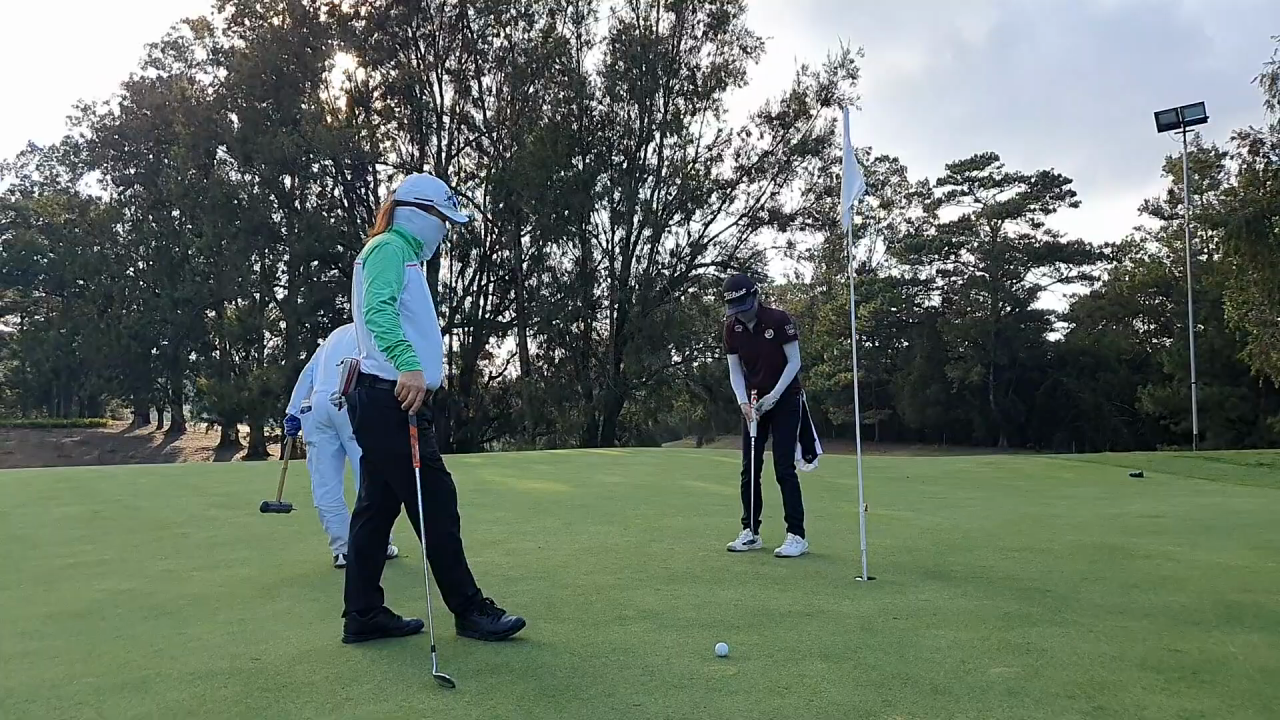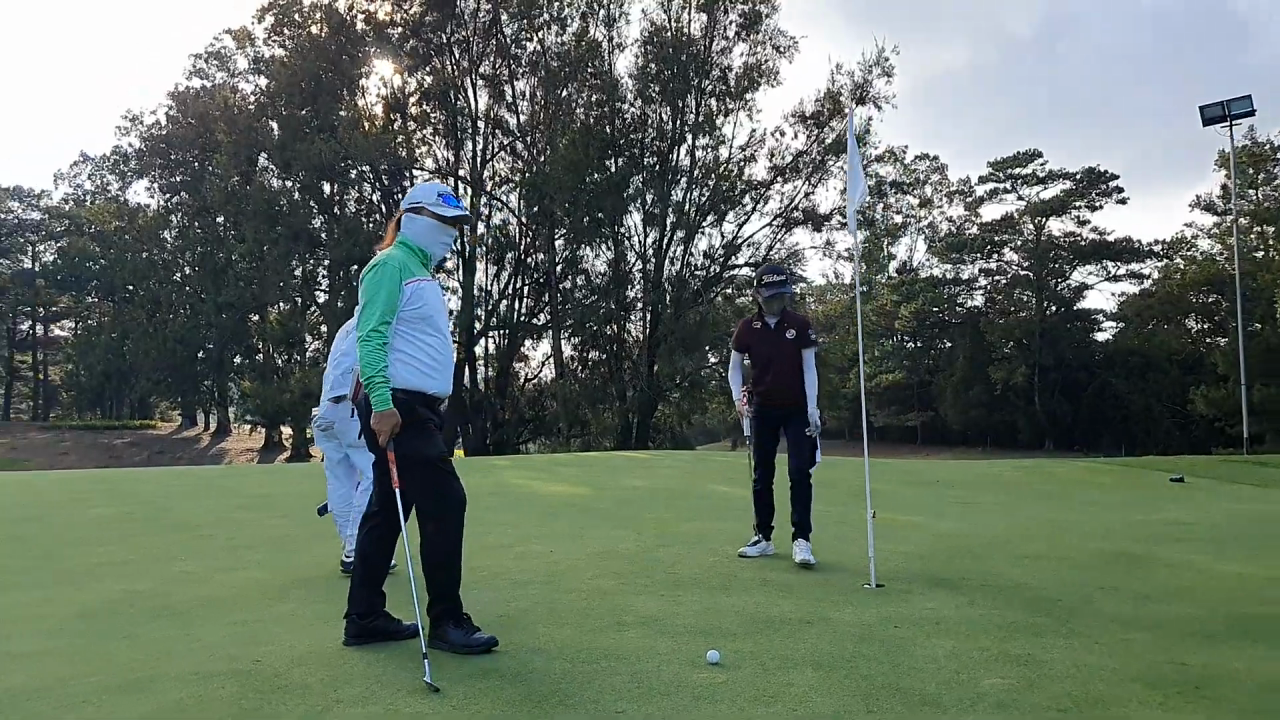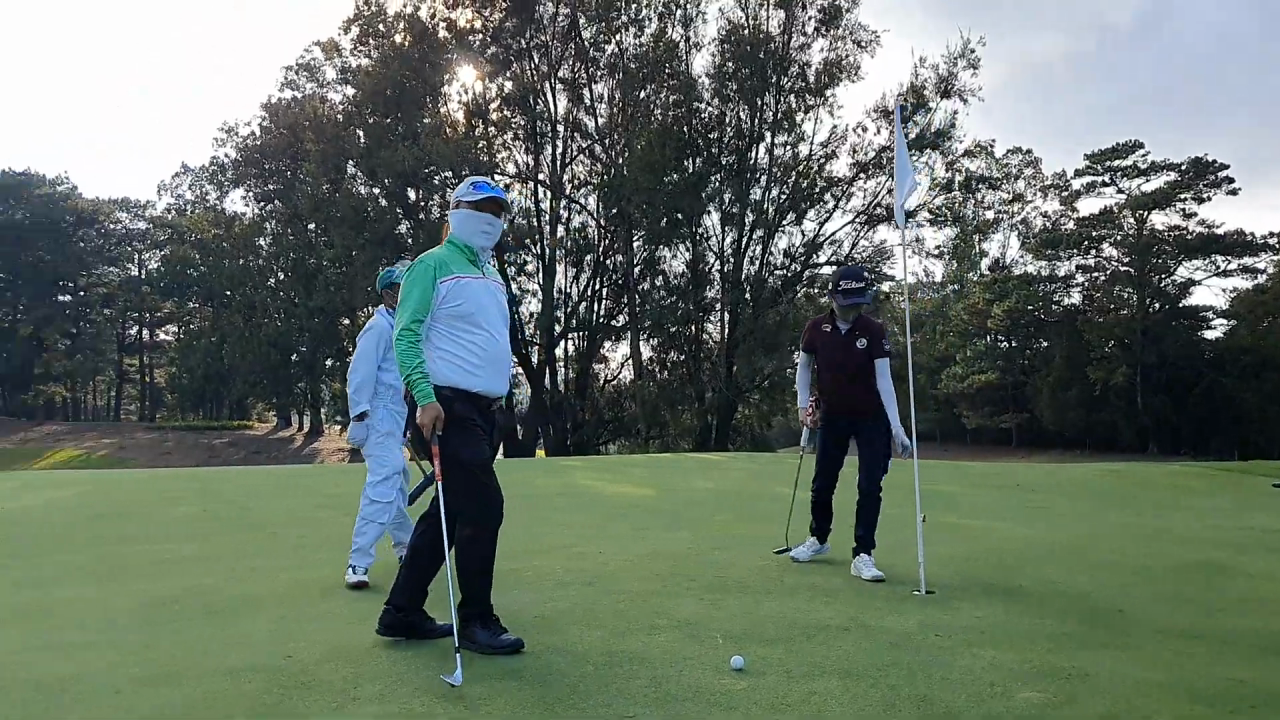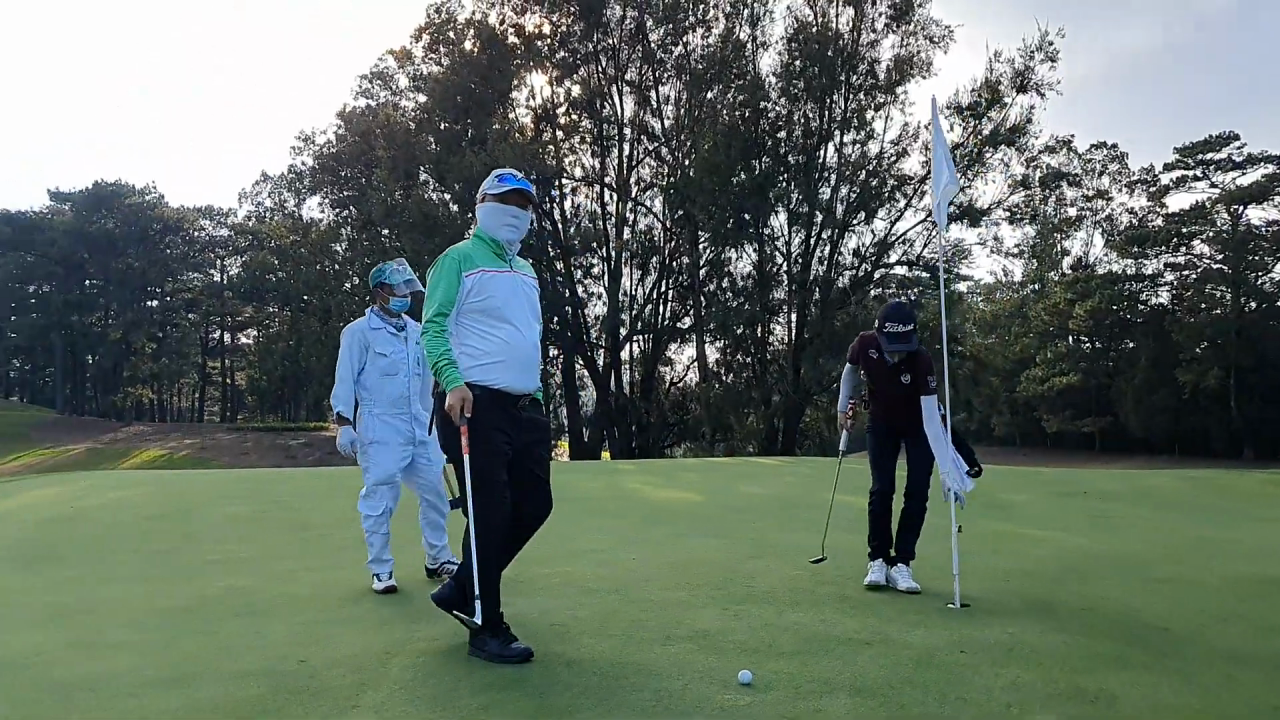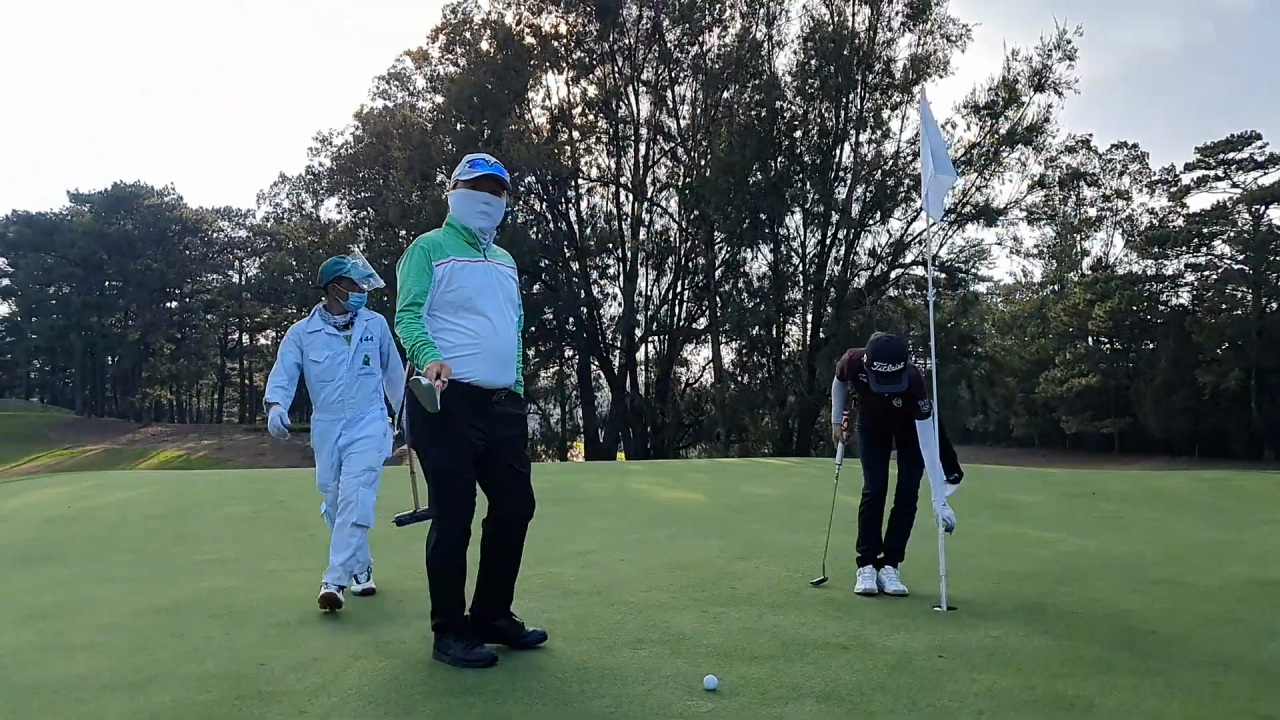
dt=0.3s
person 1, frame 1
left shoulder: (404, 258)
right shoulder: (389, 250)
right elbow: (379, 312)
right wrist: (411, 368)
left hip: (391, 397)
right hip: (390, 395)
left knee: (379, 503)
right knee: (437, 497)
left ankle: (363, 614)
right ankle: (470, 609)
person 1, frame 2
left shoulder: (422, 272)
right shoulder: (392, 264)
right elbow: (371, 336)
right wrist: (382, 402)
left hip: (416, 407)
right hip: (397, 408)
left knee: (387, 510)
right knee: (445, 502)
left ankle: (364, 616)
right ankle: (446, 620)
person 1, frame 3
left shoulder: (492, 276)
right shoulder: (434, 264)
right elbow: (407, 334)
left wrist: (501, 397)
right wrist: (425, 397)
left hip: (485, 408)
right hip: (449, 407)
left knee: (449, 511)
right knee: (482, 507)
left ankle: (403, 610)
right ankle: (476, 620)
person 1, frame 4
left shoulder: (526, 271)
right shoulder: (459, 259)
right elbow: (434, 327)
left wrist: (537, 398)
right wrist: (453, 382)
left hip: (524, 407)
right hip: (476, 405)
left knee: (533, 506)
right knee: (490, 515)
left ankle: (462, 592)
right ankle: (486, 626)
person 1, frame 5
left shoulder: (505, 262)
right shoulder: (429, 249)
right elbow: (408, 316)
left wrist: (517, 391)
right wrist: (428, 359)
left hip: (503, 404)
right hip: (448, 402)
left knee: (516, 507)
right knee: (452, 518)
left ankle: (492, 615)
right ankle: (450, 630)
person 2, frame 1
left shoulder: (338, 334)
left elbow: (309, 370)
left wrist: (293, 411)
left hip: (317, 409)
left knee: (326, 484)
left ankle: (342, 549)
person 2, frame 2
left shoulder: (352, 325)
right elbow: (347, 363)
right wrist: (337, 401)
left hip: (330, 414)
right hip: (350, 410)
left knee: (341, 485)
right knee: (375, 476)
left ankle: (354, 551)
right ankle: (357, 550)
person 2, frame 3
right shoulder: (379, 329)
right elbow: (360, 375)
left wrist: (408, 420)
right wrist: (359, 419)
left hip: (394, 421)
right hip: (380, 421)
left knee: (396, 485)
right knee: (383, 487)
left ankle: (407, 549)
right ankle: (358, 563)
person 2, frame 4
left shoulder: (415, 330)
right shoulder: (359, 330)
right elbow: (345, 380)
left wrist: (426, 417)
right wrist: (344, 423)
left hip: (417, 424)
right hip: (379, 426)
left knee: (433, 490)
right knee: (379, 497)
left ankle: (438, 559)
right ankle: (380, 570)
person 2, frame 5
left shoulder: (376, 324)
right shoulder: (302, 333)
left elbow: (394, 370)
right elbow: (282, 375)
right wrist: (276, 407)
left hip: (369, 423)
right hip: (326, 428)
left knee: (355, 499)
right knee: (336, 505)
left ankle: (335, 581)
right ankle: (360, 570)
person 3, frame 1
left shoulder: (780, 320)
right shoulder: (732, 329)
left elbow: (794, 363)
right elbow: (735, 370)
left wrist: (775, 395)
right wrist: (743, 401)
left hip: (785, 403)
right hip: (756, 406)
left knee: (784, 468)
right knee: (749, 469)
left ankle: (796, 534)
right ankle: (750, 531)
person 3, frame 2
left shoulder: (800, 324)
right shoulder: (747, 327)
left elbow: (809, 369)
right elbow: (734, 367)
left wrist: (812, 408)
right wrist: (738, 397)
left hip: (796, 409)
right hip: (761, 409)
left knee: (799, 473)
right knee: (762, 476)
left ankle: (802, 540)
right ankle: (763, 537)
person 3, frame 3
left shoulder: (874, 330)
right shoulder: (816, 328)
left elbow: (884, 379)
right elbow: (803, 367)
left wrist: (896, 426)
right wrist: (803, 404)
left hip: (870, 418)
right hip: (831, 416)
left knee: (870, 486)
right knee: (823, 482)
left ankle: (863, 554)
right ankle: (817, 540)
person 3, frame 4
left shoulder: (921, 360)
right shoulder: (864, 344)
left elbow: (931, 417)
right elbow: (850, 372)
left wrist: (946, 470)
right wrist: (842, 407)
left hip: (918, 426)
right hip: (880, 422)
left knee: (917, 492)
right knee: (881, 488)
left ankle: (900, 564)
right ankle: (878, 559)
person 3, frame 5
left shoulder: (913, 380)
right shoulder: (853, 361)
left elbow: (928, 444)
right elbow: (839, 383)
left wrist: (940, 500)
right wrist: (836, 420)
left hip: (910, 429)
right hip: (871, 425)
left knee: (907, 493)
right knee: (874, 489)
left ankle: (890, 566)
right ankle: (867, 565)
